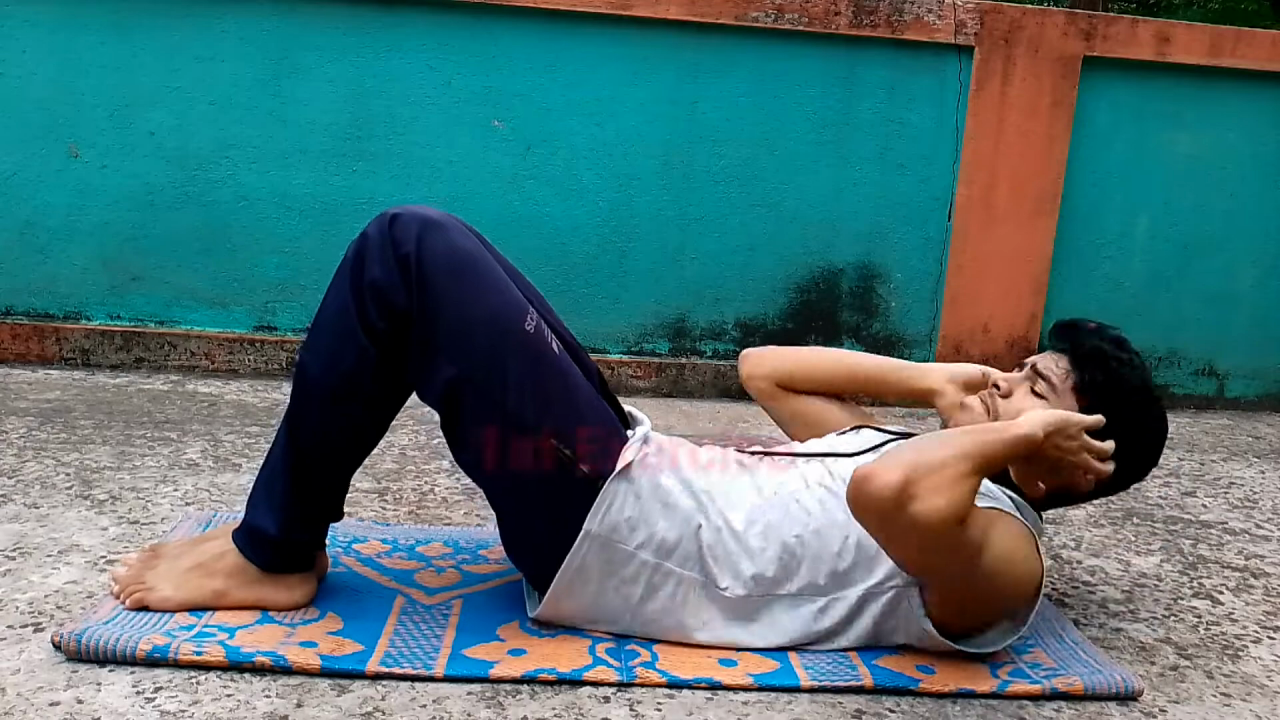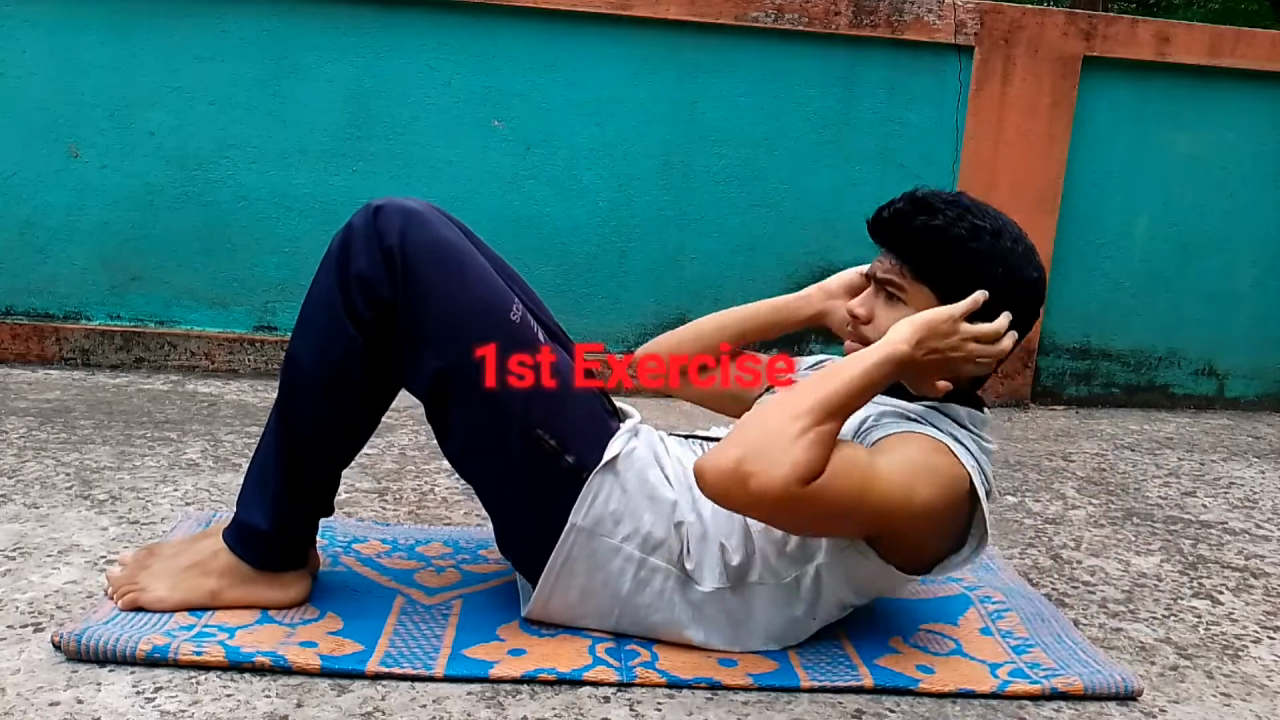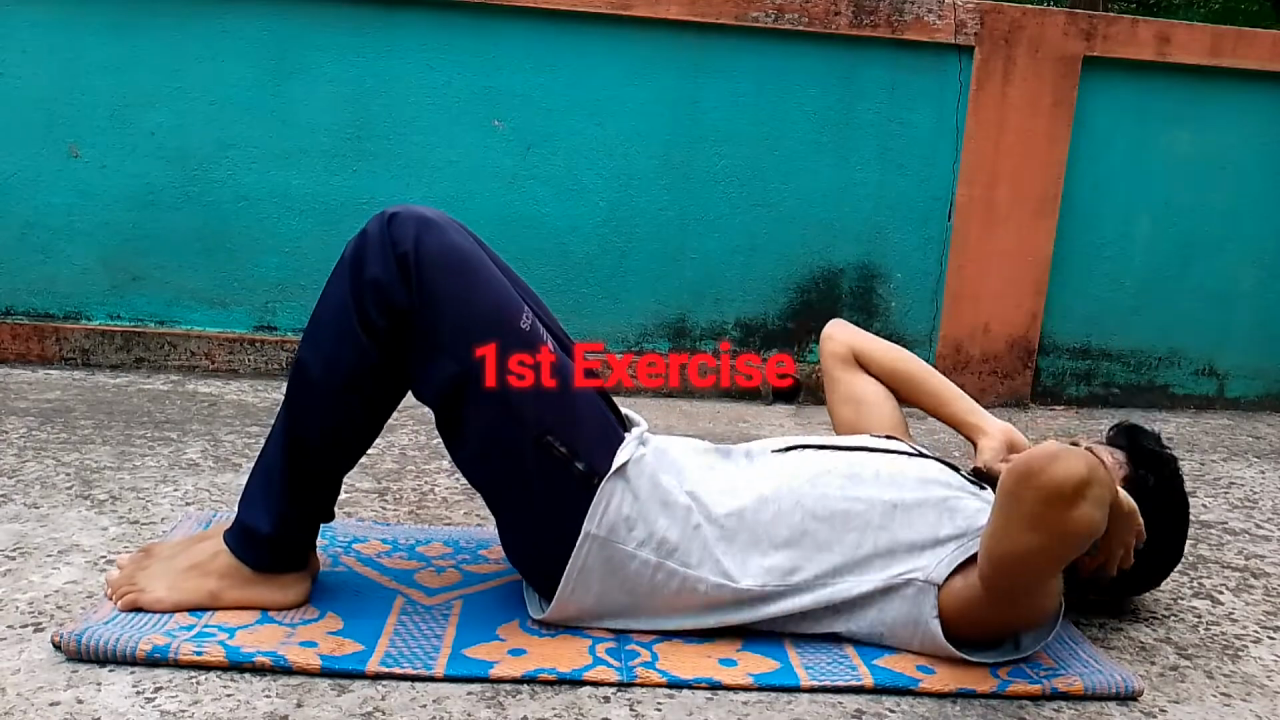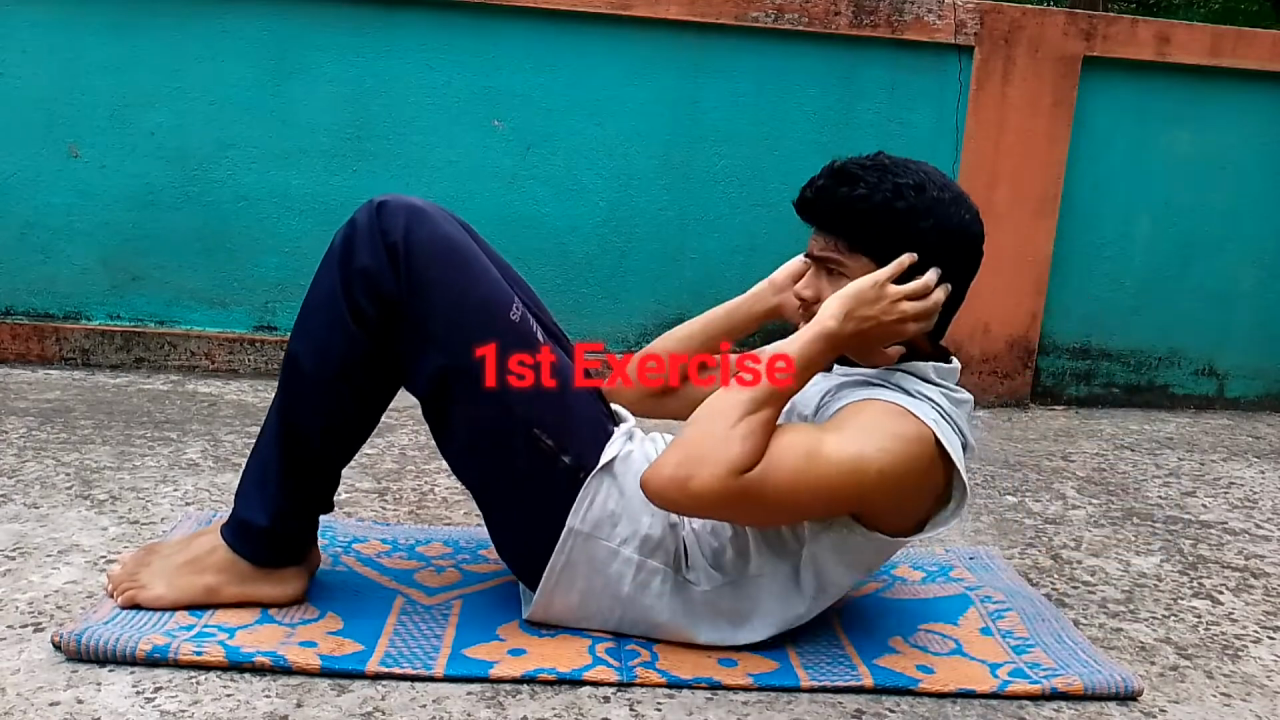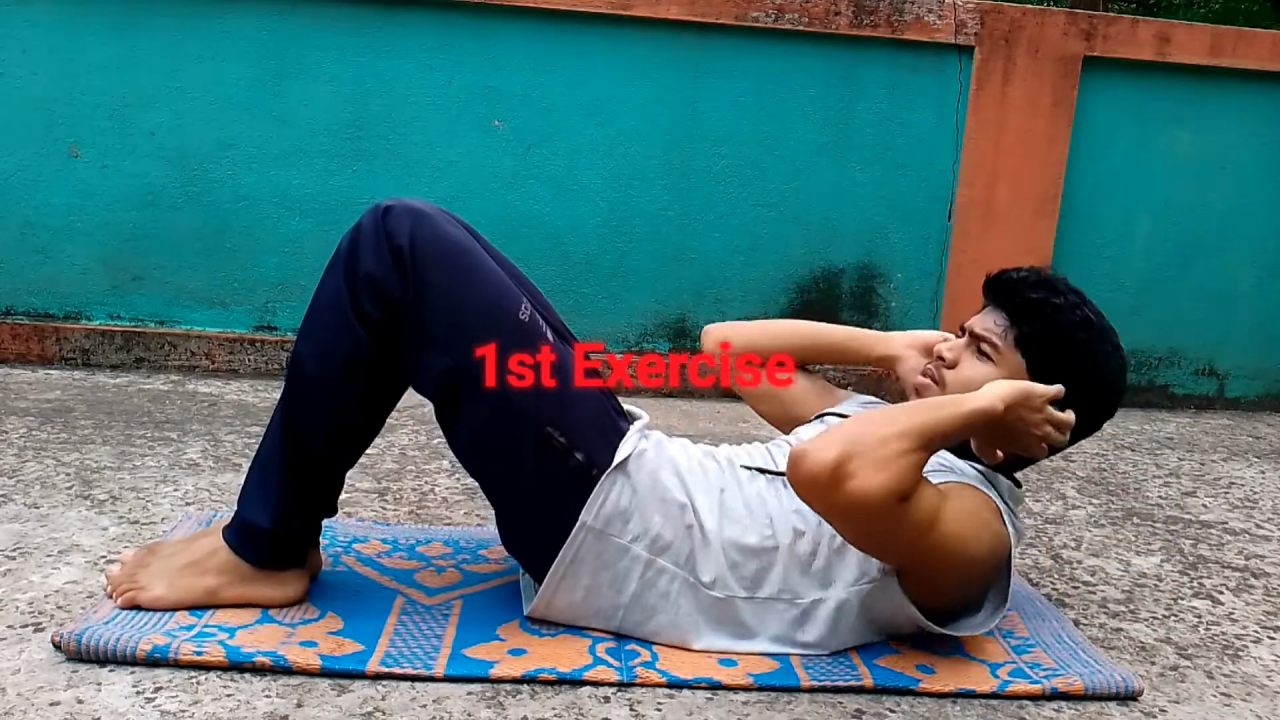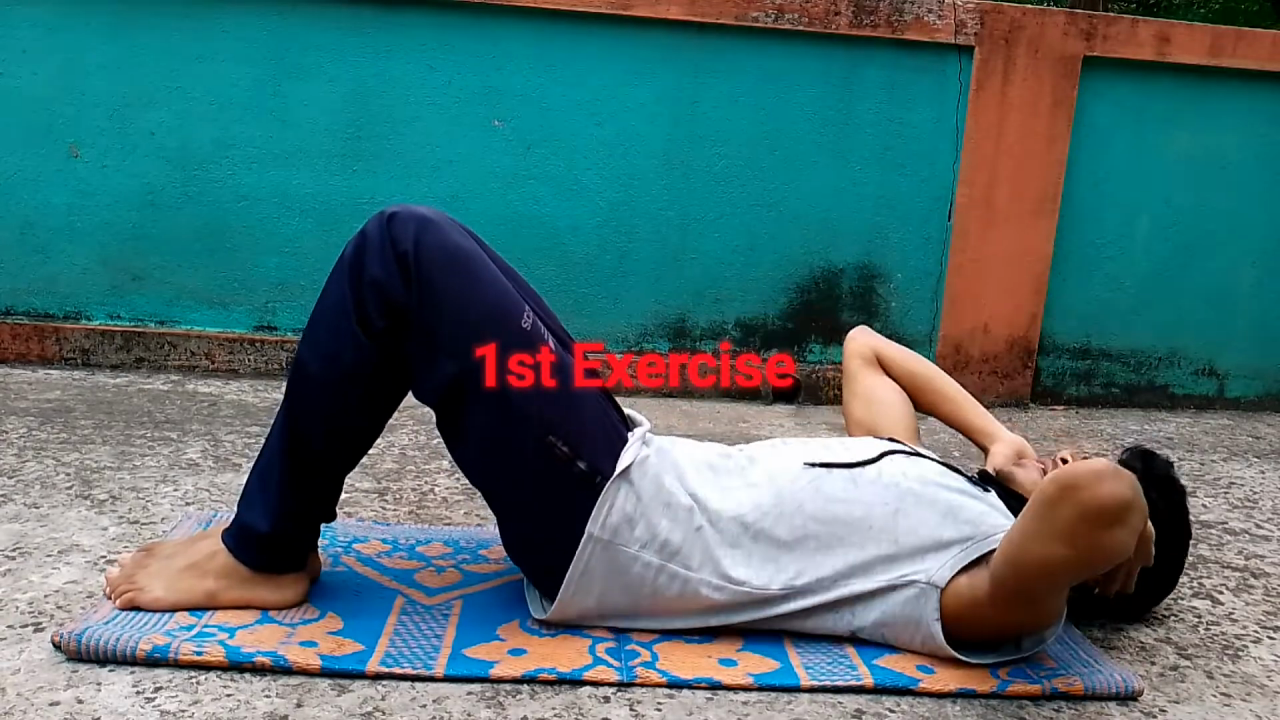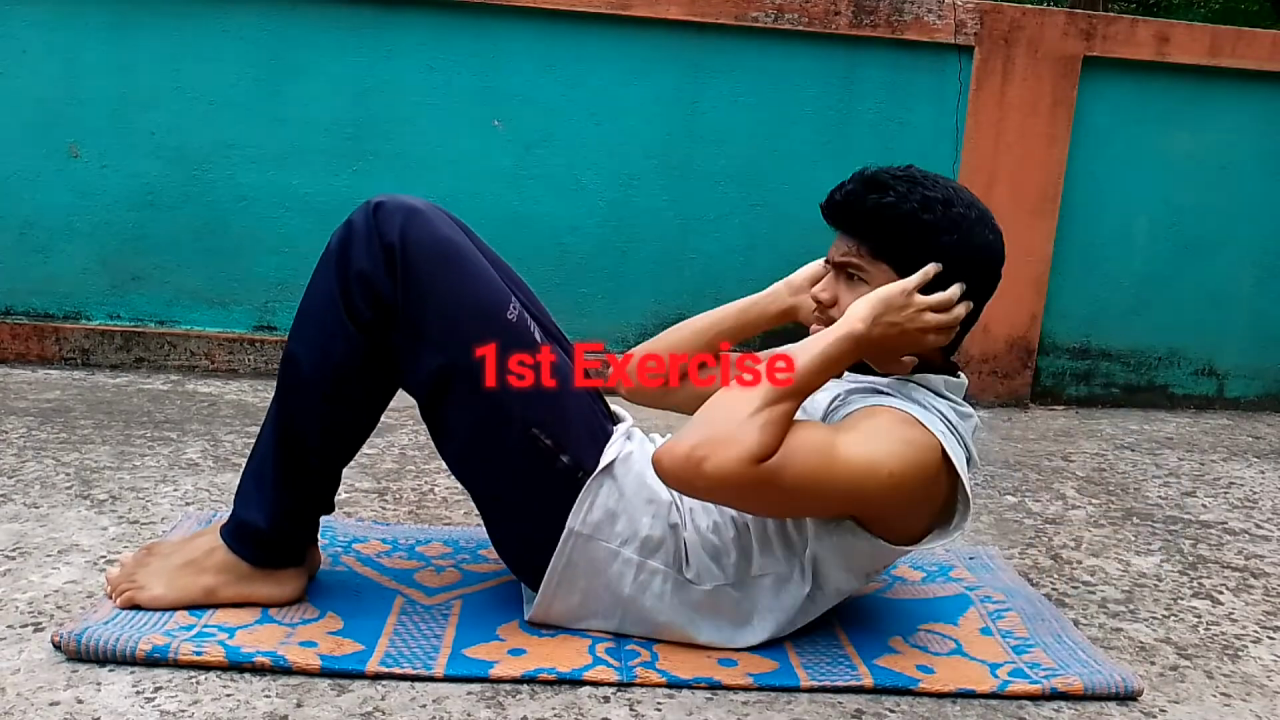
dt=0.7s
person 1, frame 1
left shoulder: (996, 566)
right shoulder: (904, 443)
left elbow: (886, 494)
right elbow: (762, 365)
left wrist: (1008, 439)
right wrist: (935, 382)
left hip: (609, 531)
right hip: (633, 475)
left knee: (412, 251)
right knee: (416, 248)
left ankle: (273, 555)
right ankle: (283, 537)
person 1, frame 2
left shoulder: (935, 479)
right shoulder: (857, 399)
left elbow: (734, 474)
right elbow: (666, 357)
left wrist: (896, 360)
right wrist: (817, 302)
left hip: (604, 539)
right hip: (620, 476)
left knee: (393, 243)
right knee: (408, 240)
left ankle: (265, 553)
right ankle: (276, 534)
person 1, frame 3
left shoulder: (1005, 597)
right shoulder: (929, 481)
left elbow: (1050, 481)
right elbow: (840, 341)
left wrist: (1095, 494)
right wrist: (981, 423)
left hip: (609, 530)
right hip: (641, 473)
left knee: (407, 252)
right knee: (410, 252)
left ankle: (265, 556)
right ankle: (273, 532)
person 1, frame 4
left shoulder: (906, 438)
right shoulder: (862, 377)
left elbow: (686, 478)
right elbow: (645, 387)
left wrist: (818, 336)
right wrist: (769, 300)
left hip: (598, 539)
right hip: (612, 485)
left knee: (396, 238)
right knee: (404, 244)
left ankle: (261, 552)
right ankle: (279, 533)
person 1, frame 5
left shoulder: (970, 531)
right shoulder: (894, 429)
left elbow: (824, 472)
right elbow: (722, 342)
left wrist: (973, 406)
right wrist: (888, 350)
left hip: (605, 535)
right hip: (631, 477)
left knee: (401, 245)
right knee: (407, 244)
left ankle: (265, 552)
right ankle: (276, 532)
person 1, frame 6
left shoulder: (1008, 595)
right shoulder: (936, 486)
left elbow: (1095, 498)
right elbow: (864, 347)
left wrist: (1119, 504)
right wrist: (996, 438)
left hip: (611, 530)
right hip: (640, 478)
left knee: (407, 252)
right knee: (412, 252)
left ankle: (263, 556)
right ankle: (274, 535)
person 1, frame 7
left shoulder: (912, 452)
right shoulder: (858, 378)
left elbow: (695, 461)
right elbow: (646, 371)
left wrist: (842, 335)
right wrist: (787, 300)
left hip: (598, 539)
right hip: (610, 496)
left knee: (392, 242)
right knee: (399, 242)
left ankle: (260, 555)
right ankle: (275, 533)
